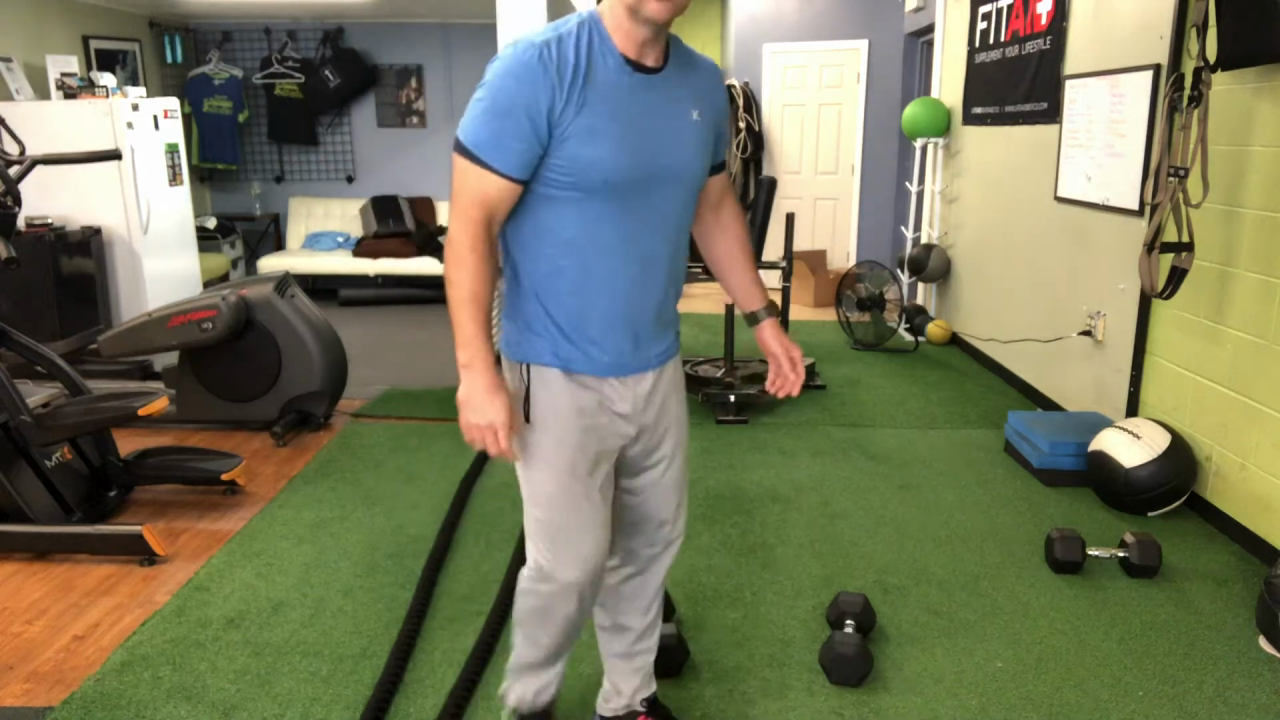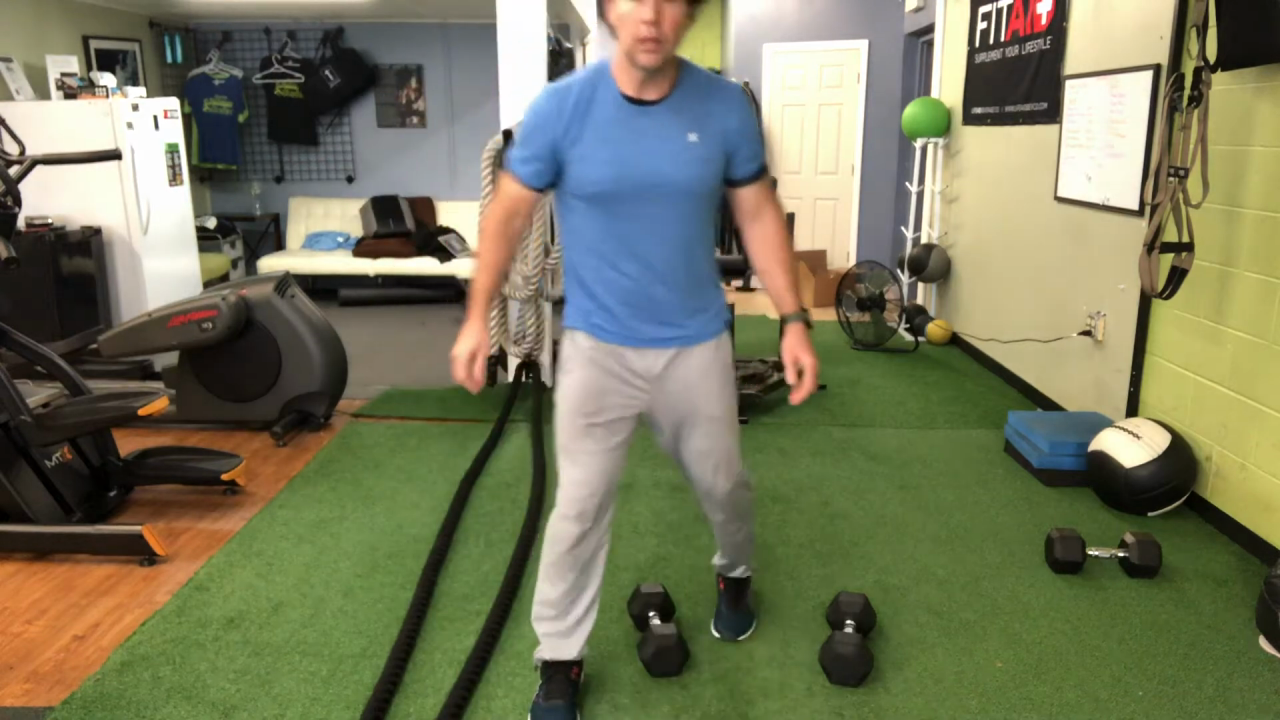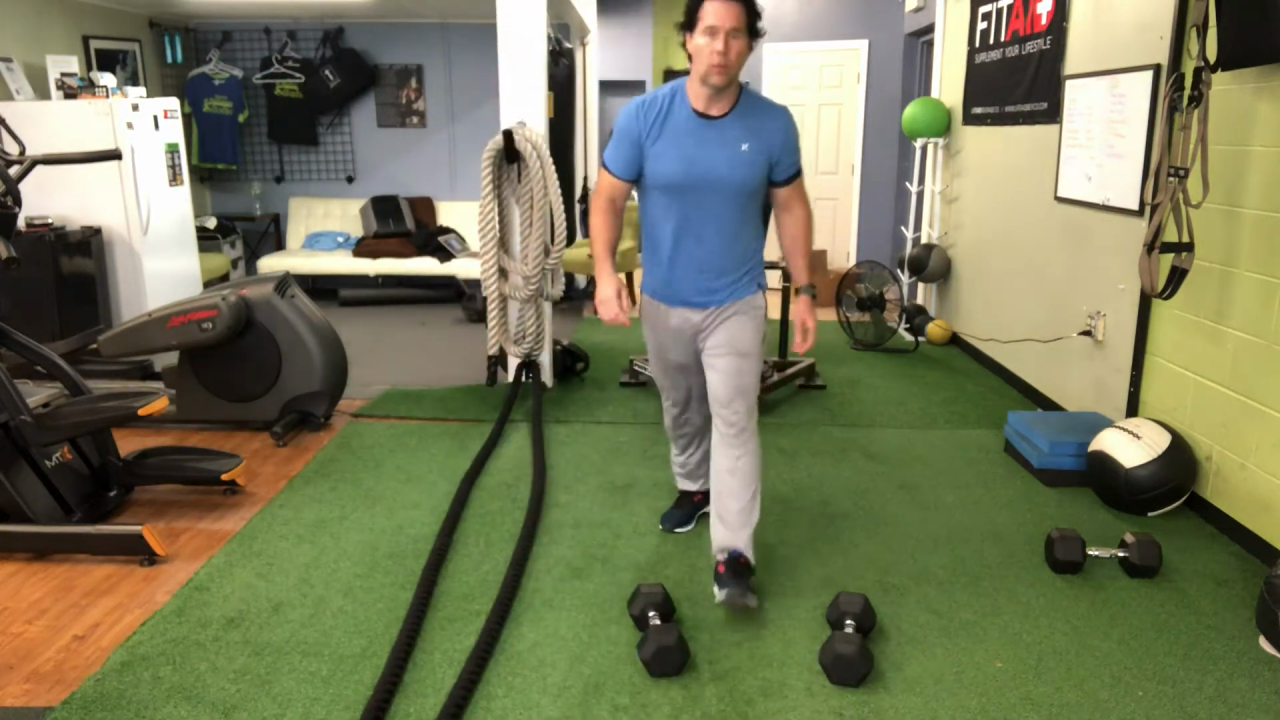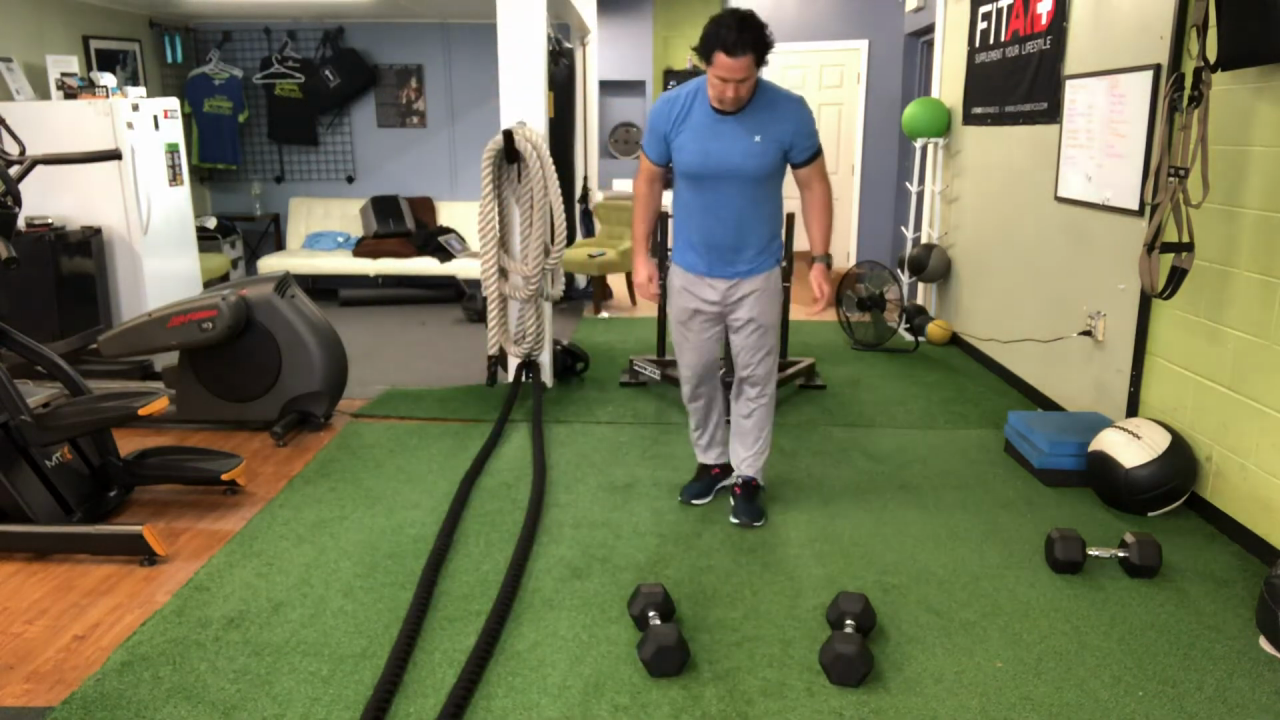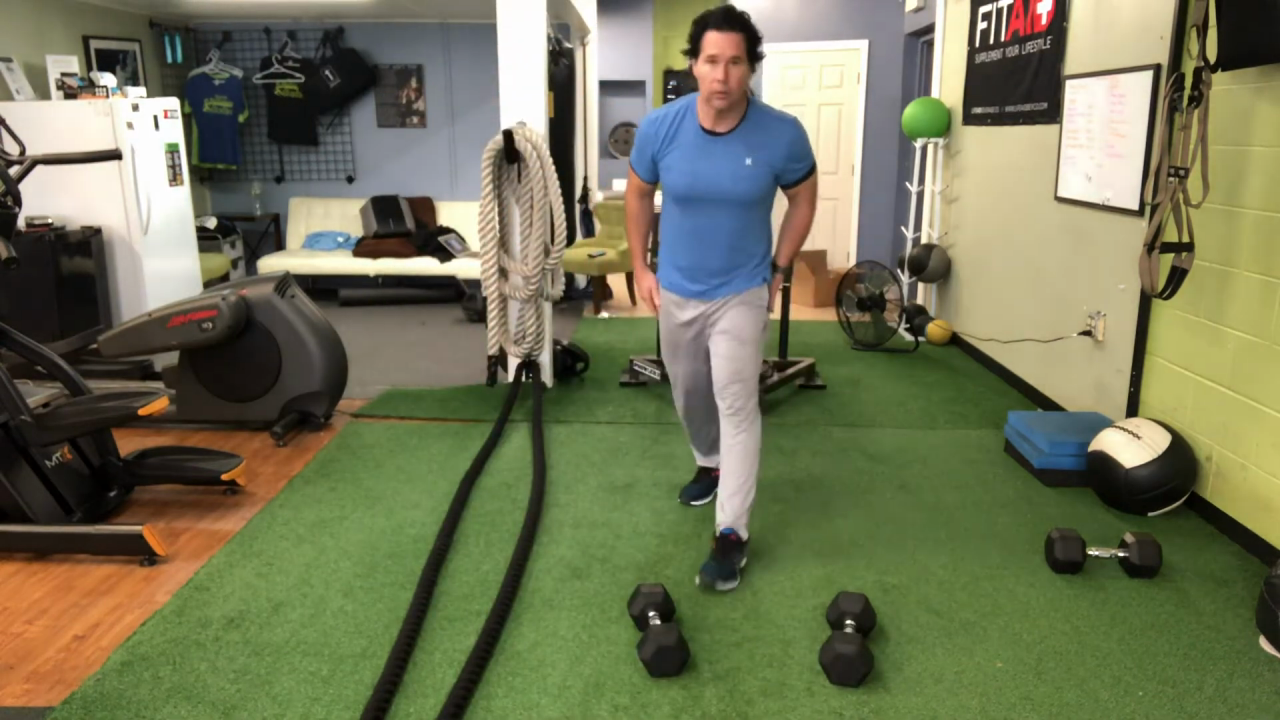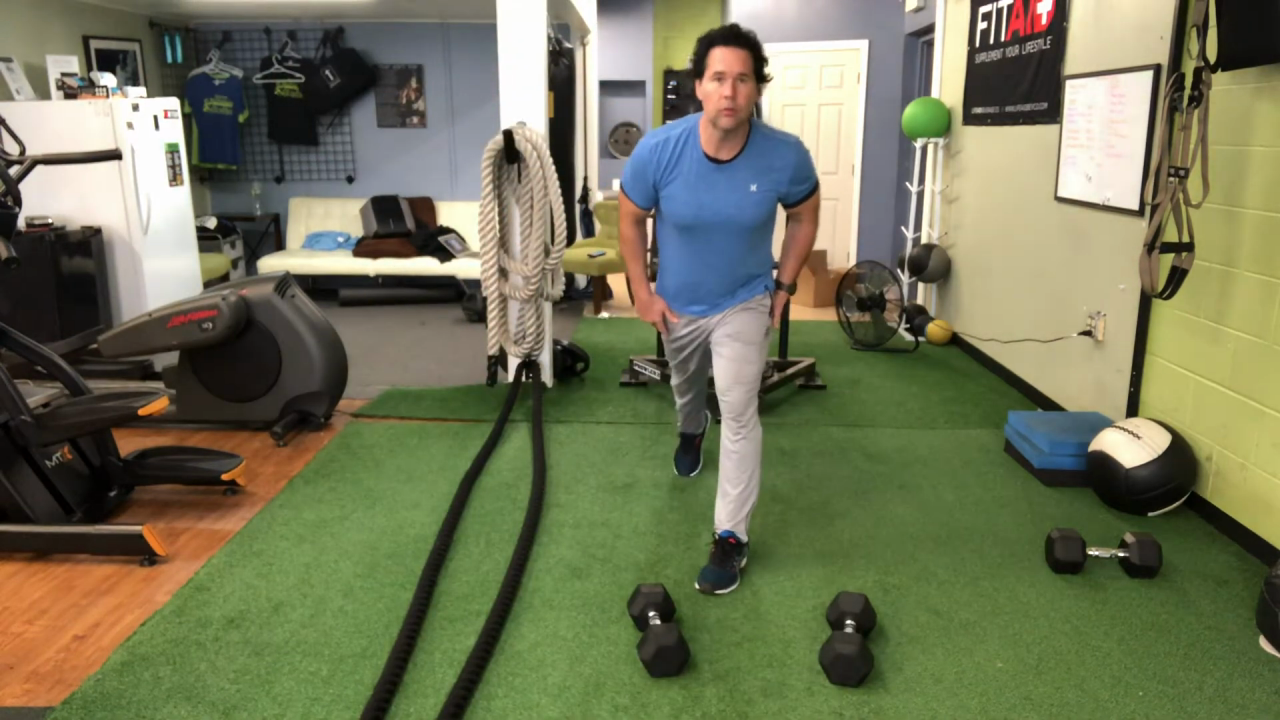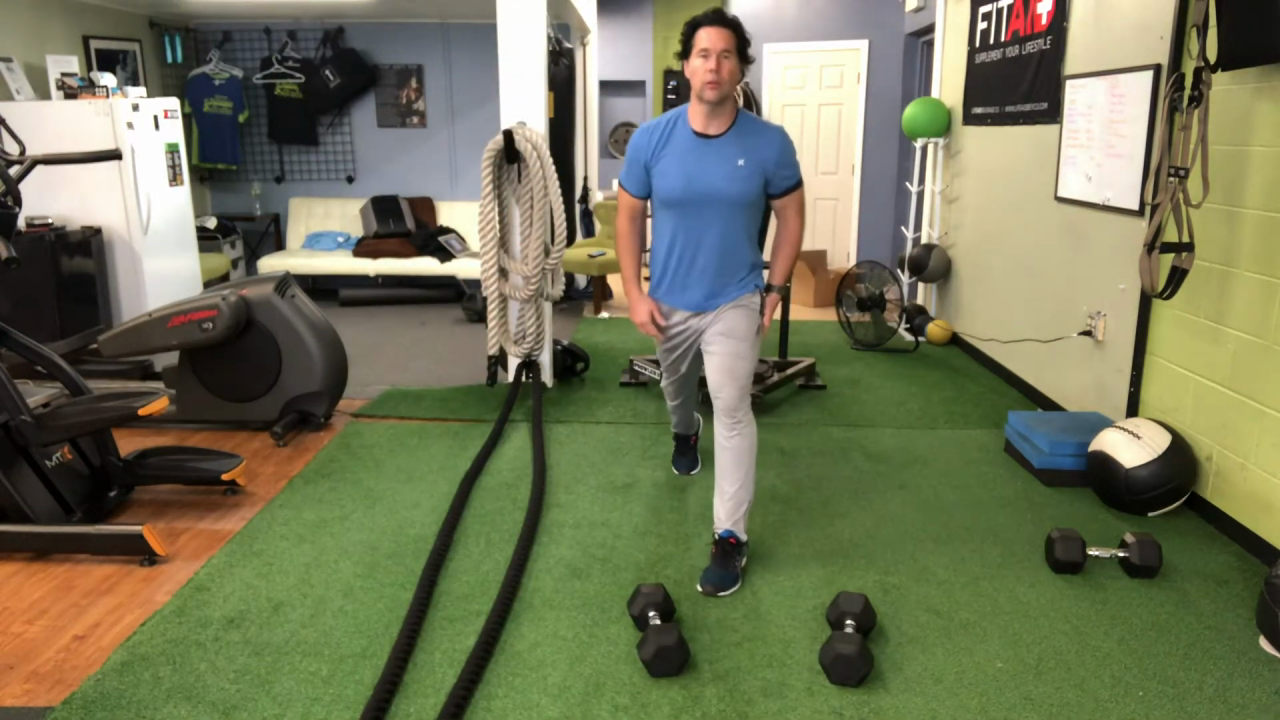
dt=0.7s
person 1, frame 1
left shoulder: (703, 85)
right shoulder: (536, 70)
left elbow: (715, 208)
right elbow: (472, 223)
left wrist: (762, 316)
right wrist: (477, 371)
left hip: (656, 369)
right hip: (557, 374)
left knee: (649, 541)
right knee: (569, 559)
person 1, frame 2
left shoulder: (727, 108)
right shoulder: (560, 108)
left elbow: (758, 214)
right elbow: (509, 211)
left wrist: (793, 320)
right wrist: (477, 317)
left hip: (698, 344)
right hip: (598, 347)
left knee: (721, 483)
right knee: (580, 503)
left ankle: (733, 573)
right ankle: (559, 658)
person 1, frame 3
left shoulder: (774, 124)
right shoulder: (643, 117)
left elbow: (791, 208)
right elbow: (608, 200)
left wrist: (803, 290)
right wrist: (606, 273)
left hip: (736, 303)
right hip: (664, 302)
left knee: (734, 420)
right knee: (681, 411)
left ankle: (733, 557)
right ankle: (692, 486)
person 1, frame 4
left shoulder: (789, 113)
right shoulder: (671, 109)
left elbow: (813, 185)
right elbow: (650, 181)
left wrist: (820, 260)
right wrist: (641, 253)
left hip: (757, 276)
right hip: (690, 274)
left knee: (755, 379)
right knee: (696, 375)
left ankle: (748, 478)
right ankle: (711, 462)
person 1, frame 5
left shoulder: (782, 133)
right shoulder: (659, 127)
left elbow: (803, 199)
right elbow: (639, 196)
left wrist: (778, 269)
right wrist: (640, 266)
left hip: (742, 293)
right hip: (676, 291)
left knee: (736, 403)
right knee: (689, 393)
left ankle: (731, 533)
right ankle: (709, 465)
person 1, frame 6
left shoulder: (786, 156)
right shoulder: (657, 150)
left elbow: (804, 218)
right elbow: (631, 220)
left wrist: (784, 286)
right wrist: (643, 292)
left hip: (745, 303)
right hip: (677, 302)
left knee: (738, 410)
right knee: (685, 385)
left ankle: (731, 538)
right ankle: (691, 431)
person 1, frame 7
left shoulder: (769, 142)
right shoulder: (650, 139)
left elbow: (790, 217)
right elbow: (630, 217)
left wrist: (774, 290)
right wrist: (634, 293)
left hip: (735, 300)
right hip: (669, 301)
left knee: (732, 408)
right knee: (677, 387)
left ankle: (730, 537)
right ankle: (684, 434)
